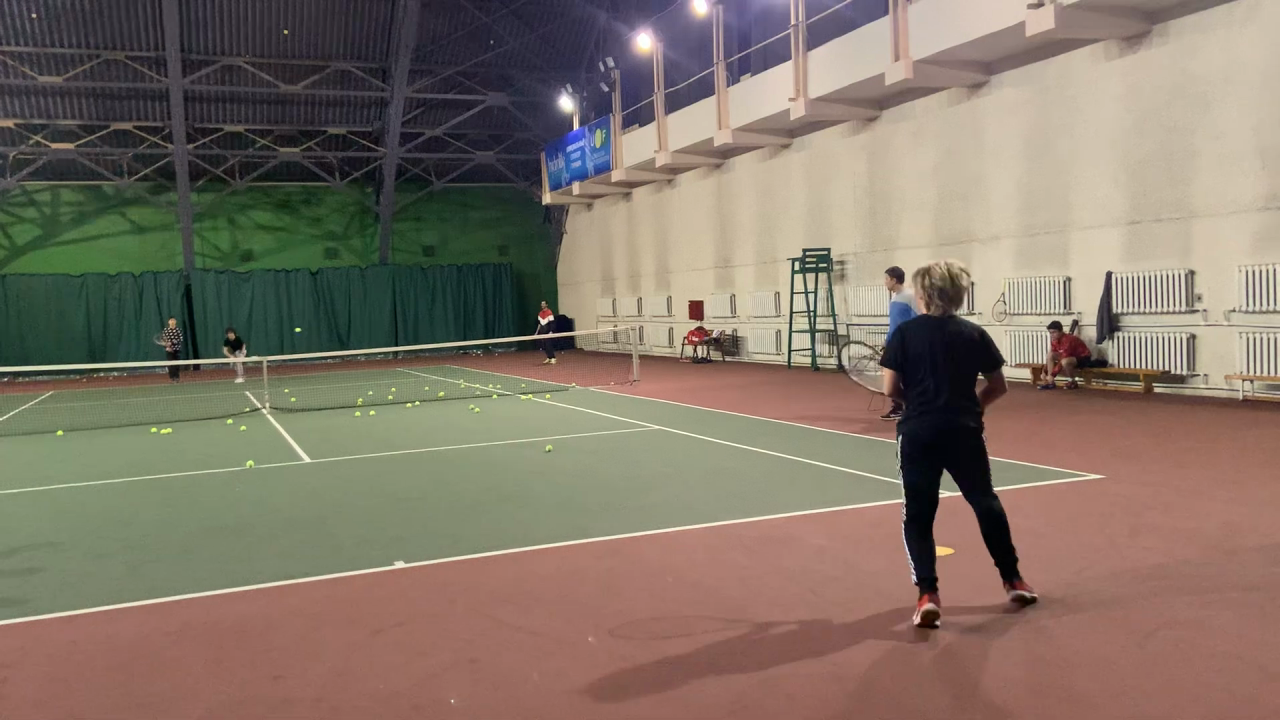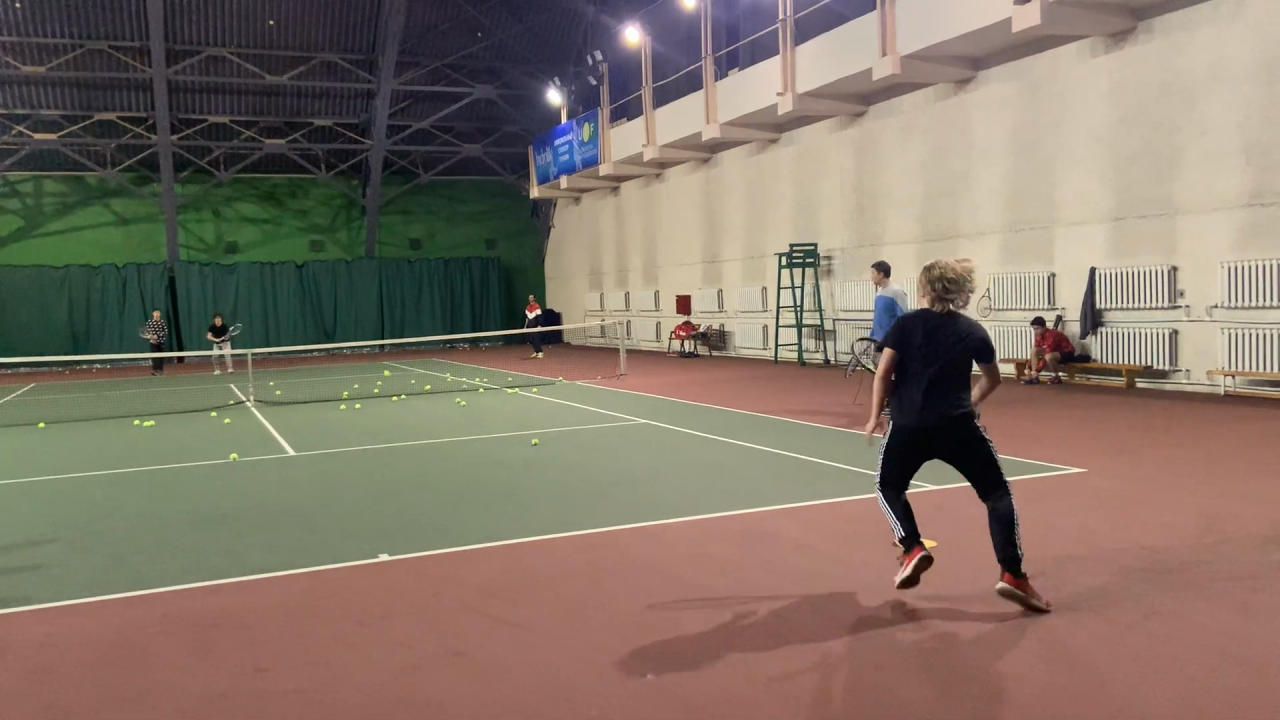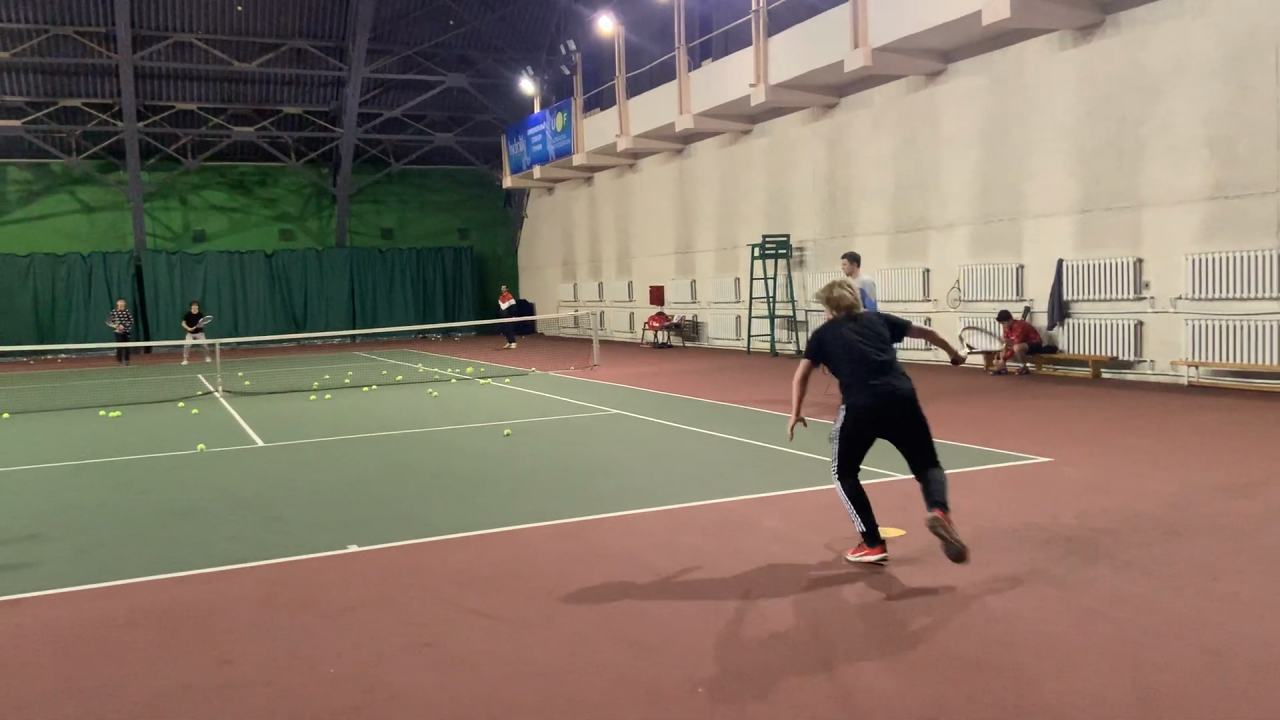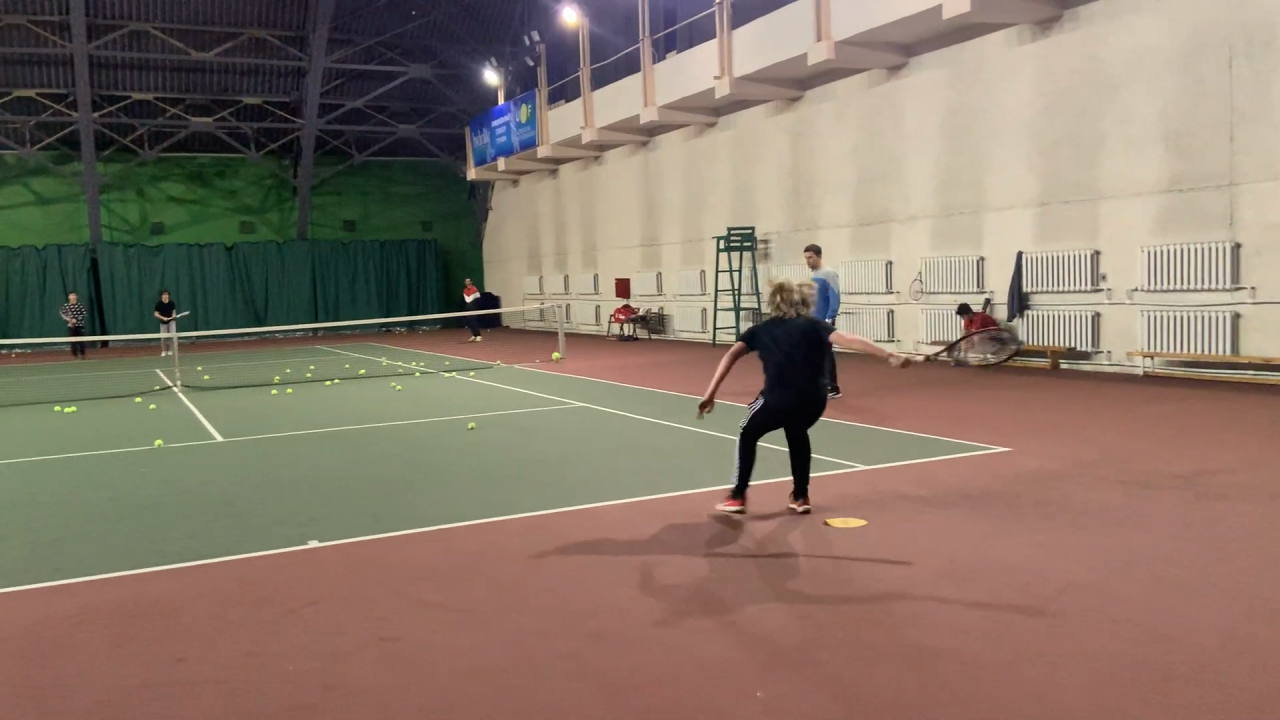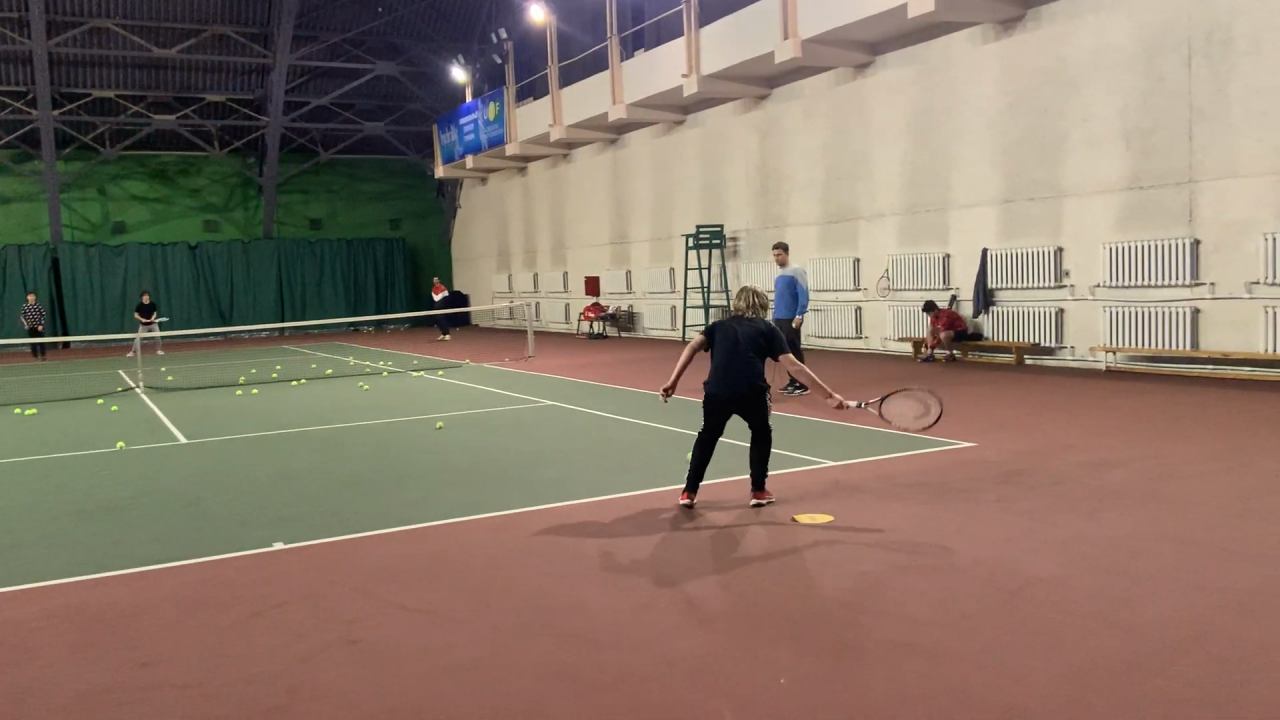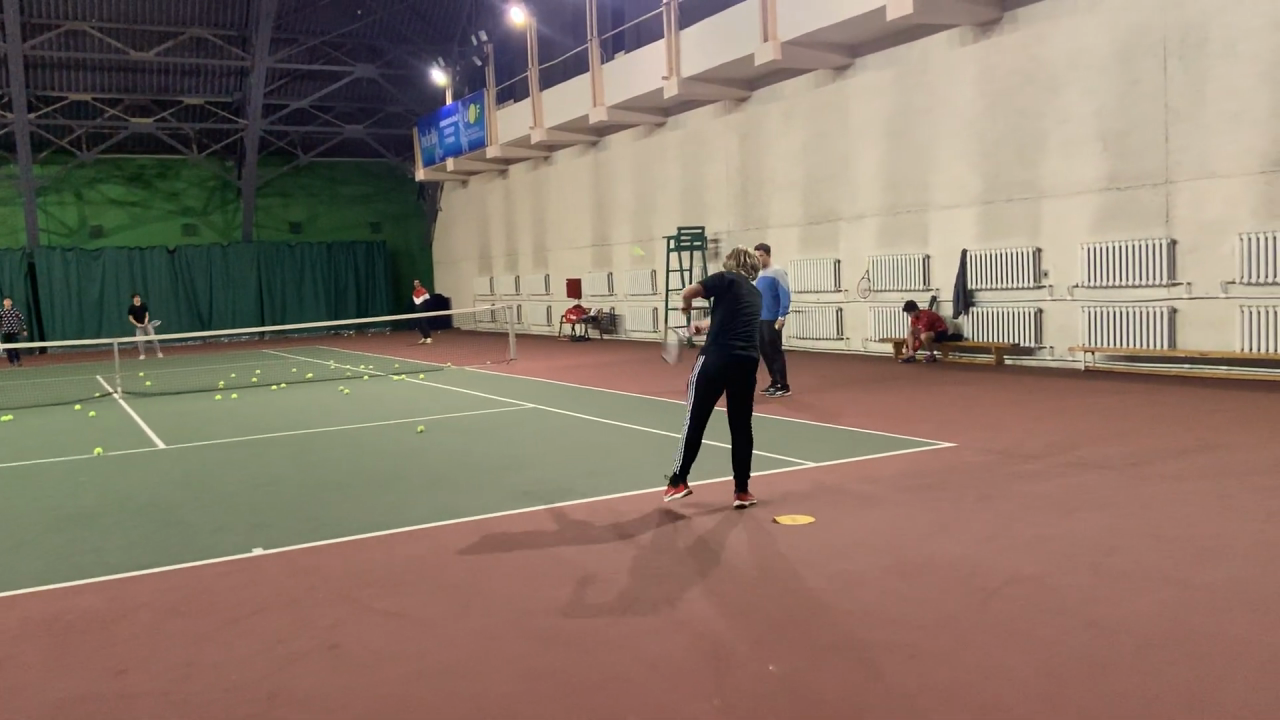
dt=0.3s
person 1, frame 1
left shoulder: (905, 331)
right shoulder: (974, 334)
left elbow: (891, 389)
right elbow: (998, 386)
left hip: (919, 433)
right hip: (964, 431)
left knee: (918, 516)
right knee: (985, 502)
left ankle: (927, 593)
right ankle: (1012, 579)
person 1, frame 2
left shoulder: (906, 323)
right shoulder: (972, 329)
left elbow: (884, 373)
right elbow: (993, 379)
left wrist: (876, 416)
left hip: (912, 425)
right hip: (959, 425)
left knee: (889, 487)
right knee: (997, 494)
left ankle: (913, 549)
right ankle: (1012, 575)
person 1, frame 3
left shoulder: (823, 334)
right shoulder: (879, 320)
left elbow: (801, 376)
right elbow: (926, 333)
left wrist: (795, 414)
right wrist: (953, 352)
left hip: (860, 406)
right hip: (901, 399)
left knee: (845, 473)
right knee: (928, 467)
left ankle: (872, 543)
right ankle: (939, 513)
person 1, frame 4
left shoulder: (761, 329)
right shoulder: (813, 324)
left elbow: (731, 356)
right elbow: (846, 339)
left wrist: (710, 394)
right wrist: (891, 356)
left hip: (777, 402)
right hip: (813, 402)
left knee: (748, 436)
right knee: (796, 434)
left ankle: (738, 496)
right ankle: (800, 496)
person 1, frame 5
left shoulder: (719, 325)
right shoulder: (768, 329)
left elbow: (692, 347)
right elbow: (793, 366)
left wrist: (672, 381)
right wrist: (828, 394)
left hip: (717, 392)
right hip: (752, 393)
left knee: (707, 437)
right knee: (761, 433)
left ankle: (689, 491)
right ankle: (758, 490)
person 1, frame 6
left shoulder: (725, 279)
right shoulder: (755, 293)
left elbow: (687, 294)
left wrist: (684, 306)
right wrist: (706, 325)
left hip: (717, 358)
right hip: (747, 361)
left knee: (695, 420)
right knee: (741, 425)
left ankle: (678, 482)
right ankle: (742, 491)
